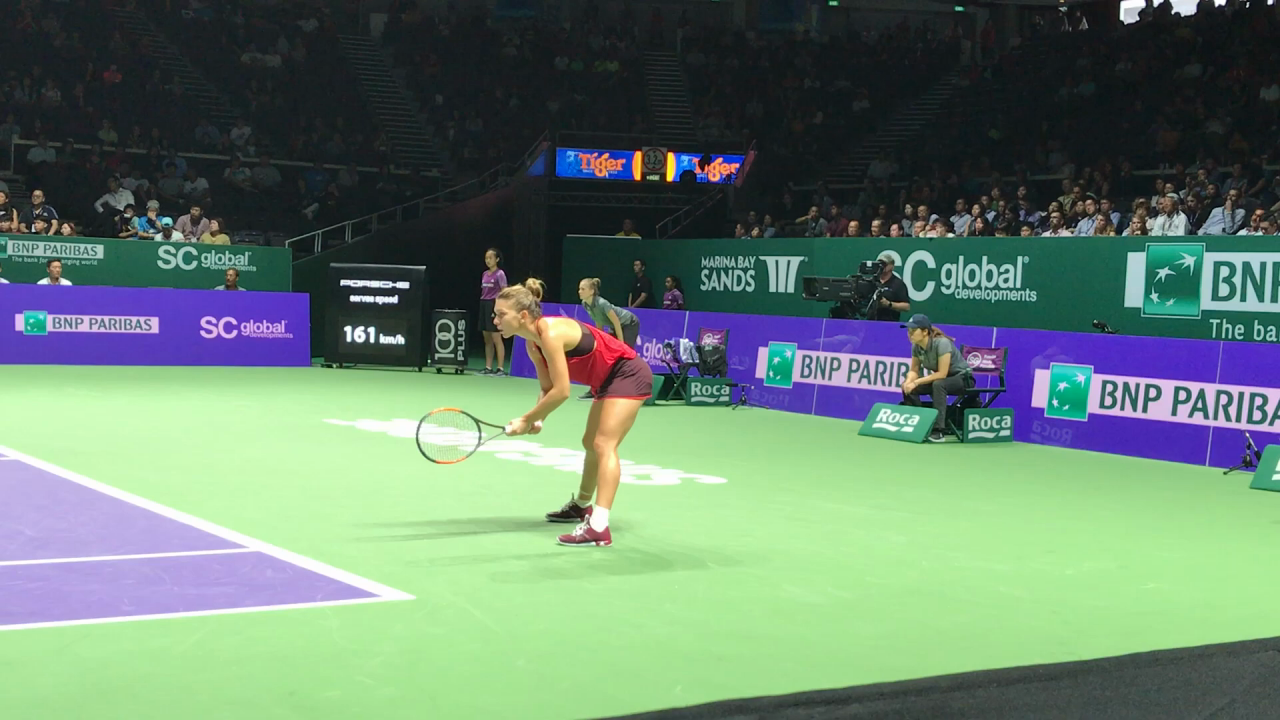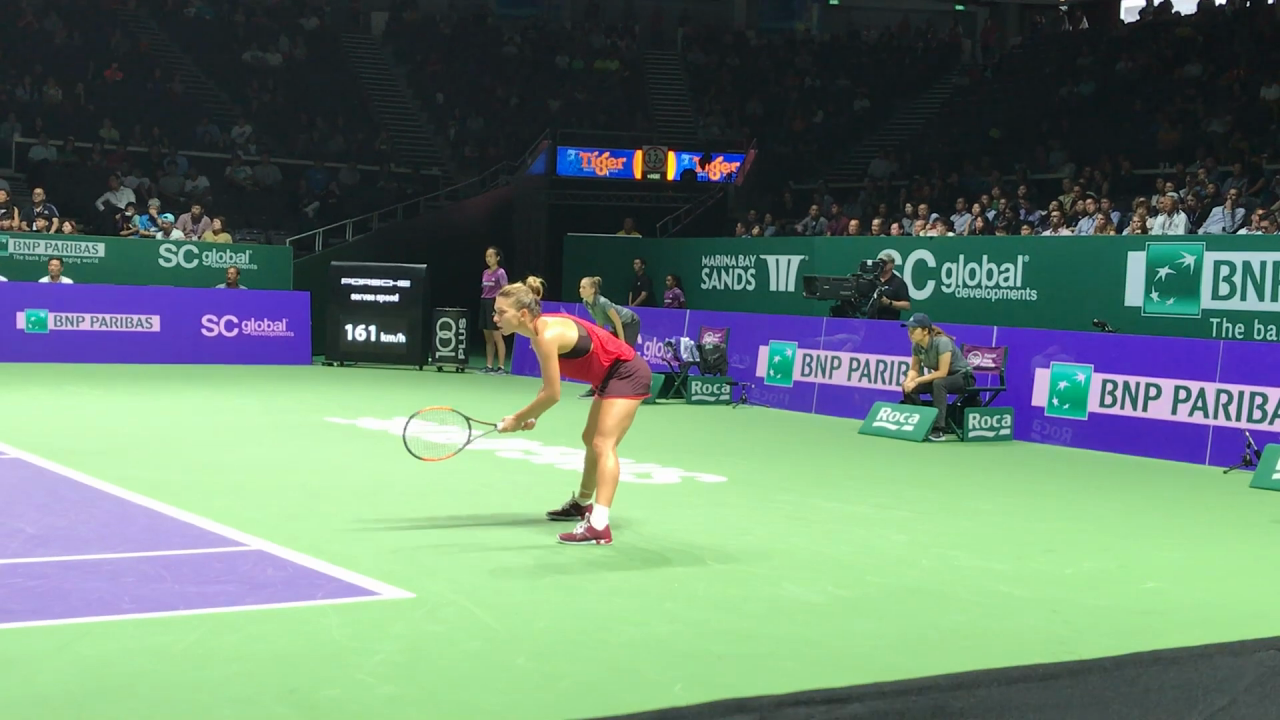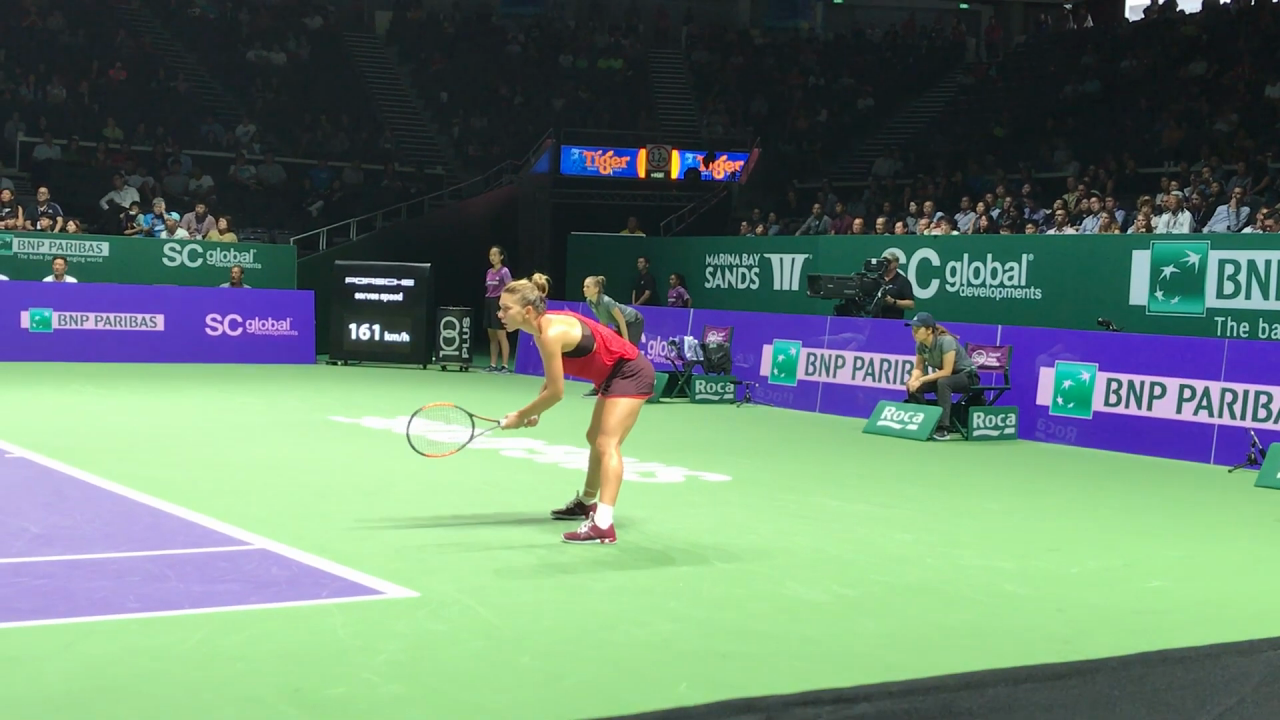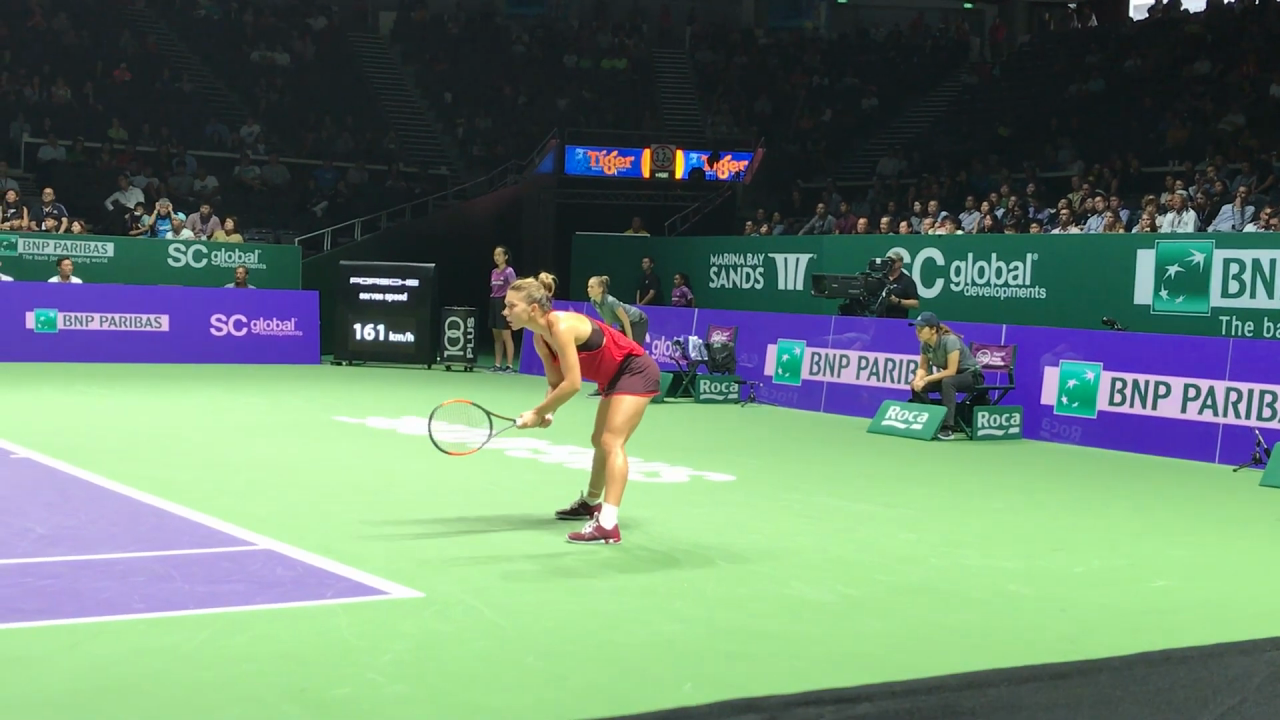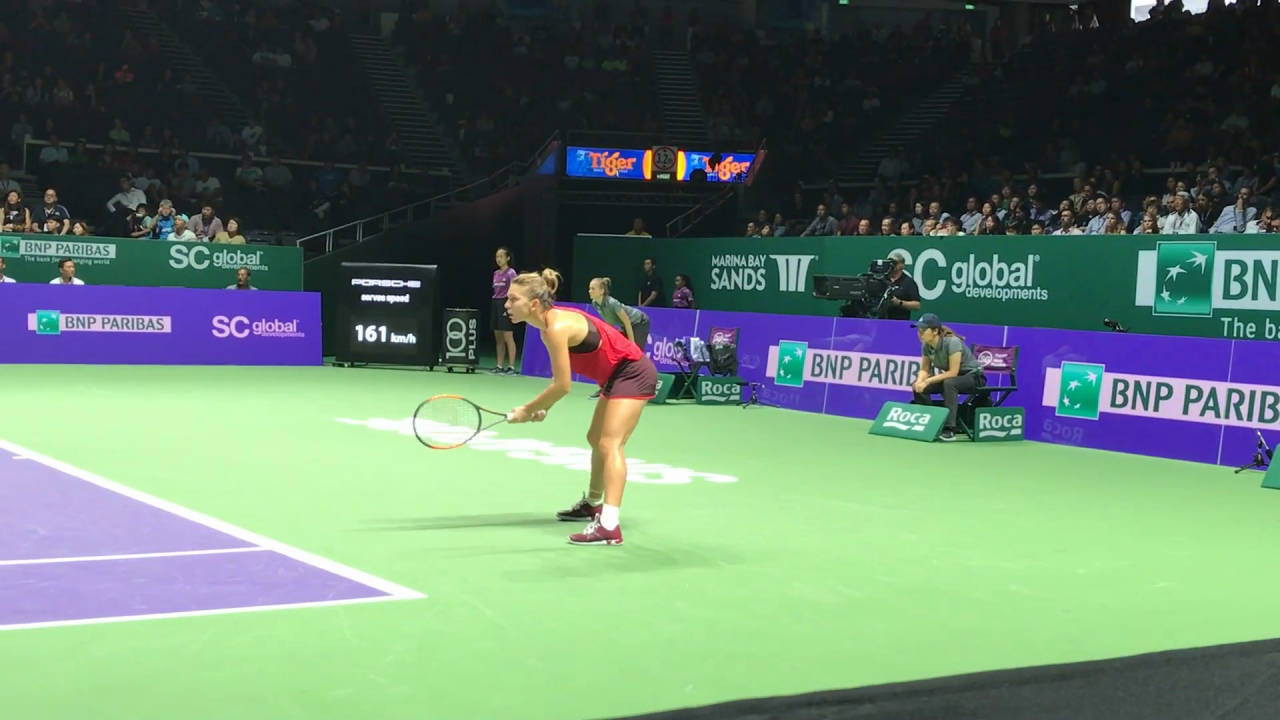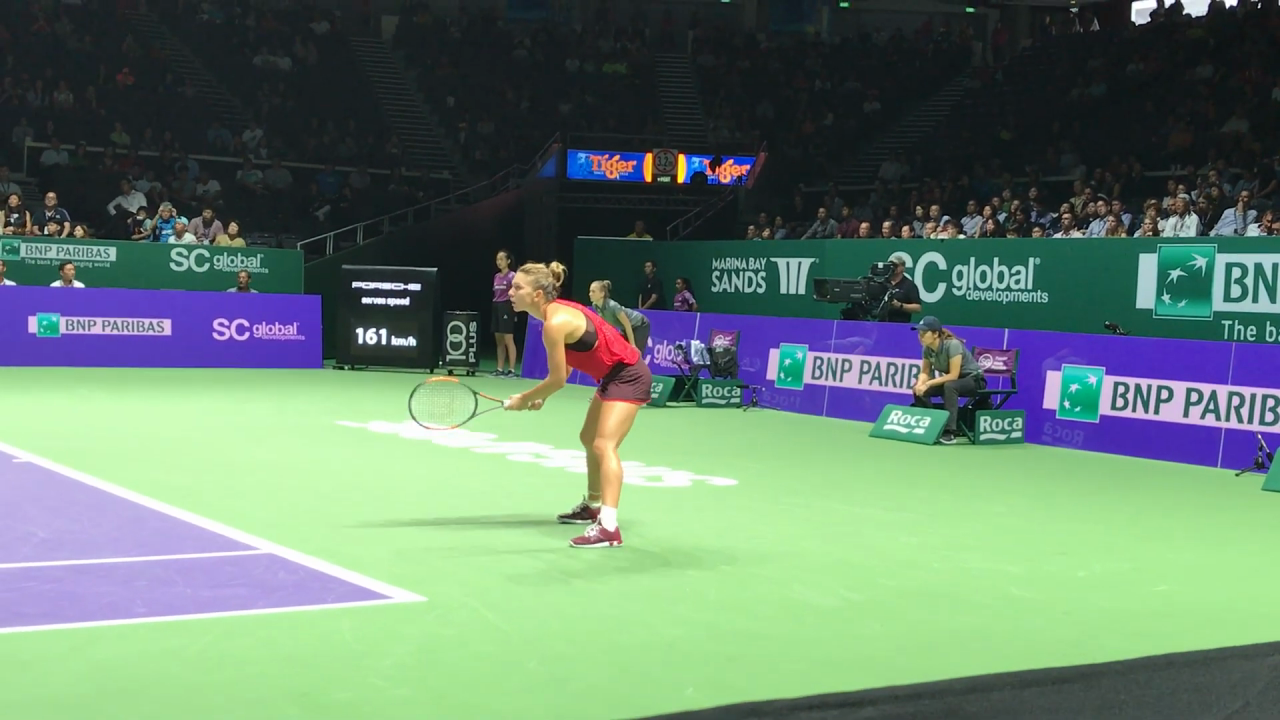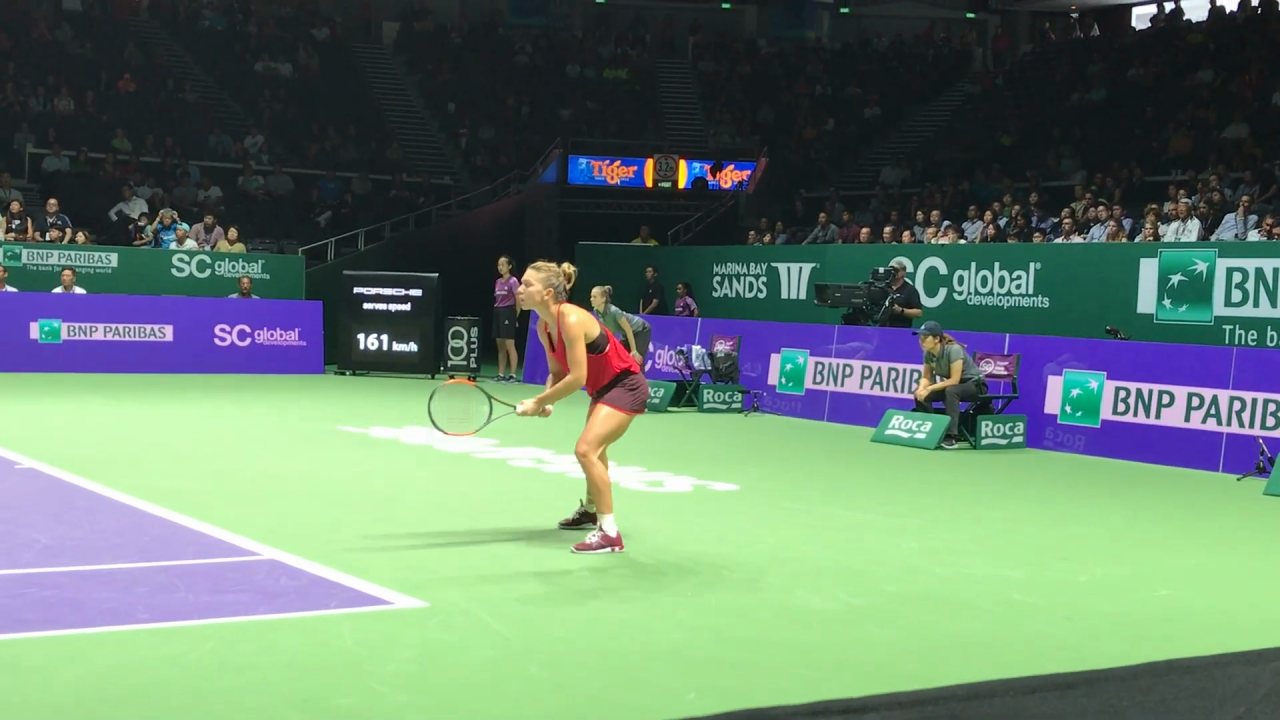
dt=0.4s
person 1, frame 1
left shoulder: (550, 332)
right shoulder: (533, 343)
left elbow: (562, 391)
right elbow: (548, 389)
left wrist: (526, 420)
right wrist: (537, 419)
left hip: (629, 373)
right hip: (608, 380)
left knee: (604, 446)
right knee: (591, 444)
left ankle: (599, 527)
right ankle: (581, 506)
person 1, frame 2
left shoulder: (548, 334)
right shoulder: (539, 332)
left elbow: (552, 394)
right elbow: (550, 385)
left wrist: (518, 419)
right wrist: (532, 416)
left hip: (627, 373)
right hip: (611, 376)
left knee: (604, 445)
right knee: (591, 439)
left ankle: (599, 525)
right ankle: (582, 503)
person 1, frame 3
left shoulder: (551, 332)
right shoulder: (542, 330)
left elbow: (556, 391)
right elbow: (551, 382)
left wrist: (521, 416)
right wrist: (535, 413)
left hip: (631, 372)
right hip: (615, 375)
left knee: (607, 444)
right knee: (595, 439)
left ankle: (603, 525)
right ankle: (587, 503)
person 1, frame 4
left shoulder: (561, 326)
right shoulder: (540, 338)
left elbow: (573, 384)
right elbow: (557, 383)
left wrist: (538, 412)
right wrist: (547, 413)
left hip: (636, 370)
right hip: (616, 377)
left knee: (612, 443)
right knee: (599, 441)
left ankle: (607, 525)
right ankle: (591, 503)
person 1, frame 5
left shoulder: (557, 327)
right shoulder: (550, 325)
left elbow: (562, 386)
right elbow: (562, 379)
left wrist: (528, 409)
right wrist: (543, 407)
left hip: (633, 373)
right hip: (619, 375)
left knee: (610, 445)
right knee: (596, 439)
left ankle: (609, 526)
right ankle: (592, 503)
person 1, frame 6
left shoulder: (556, 322)
right shoulder: (554, 314)
left elbow: (558, 379)
right elbow: (561, 370)
left wrist: (524, 399)
right wrist: (539, 397)
left hip: (628, 375)
right hip: (614, 375)
left knee: (604, 445)
right knee: (589, 438)
left ankle: (609, 527)
right ankle: (592, 506)
person 1, frame 7
left shoulder: (571, 319)
right shoulder: (543, 326)
left elbow: (577, 378)
right elbow: (557, 371)
left wrist: (539, 401)
right wrist: (545, 402)
left hip: (626, 385)
right hip: (605, 386)
left knee: (585, 450)
right knee: (592, 451)
left ankle: (609, 533)
right ankle: (590, 510)
